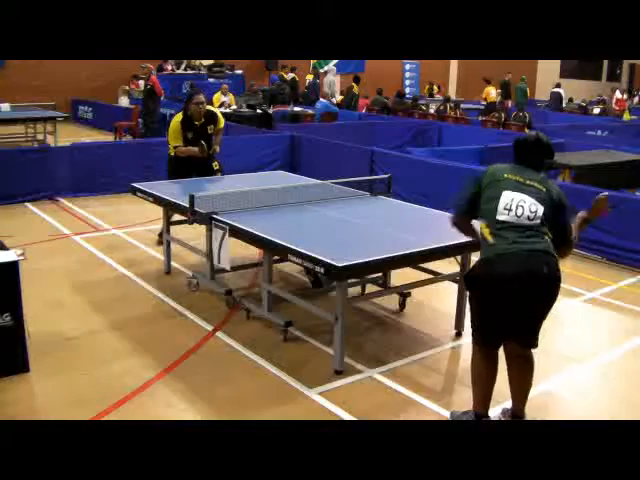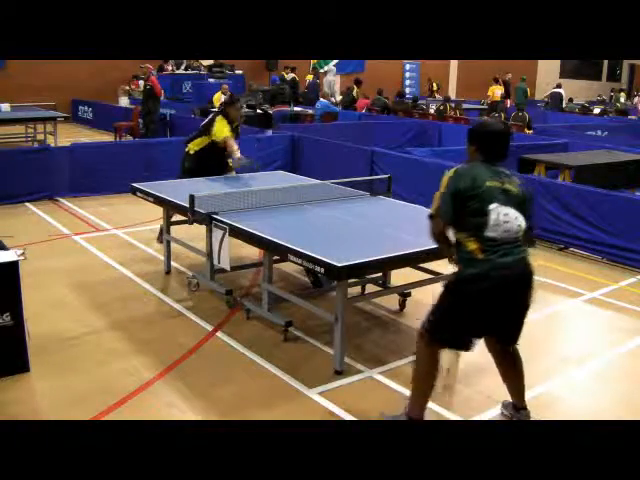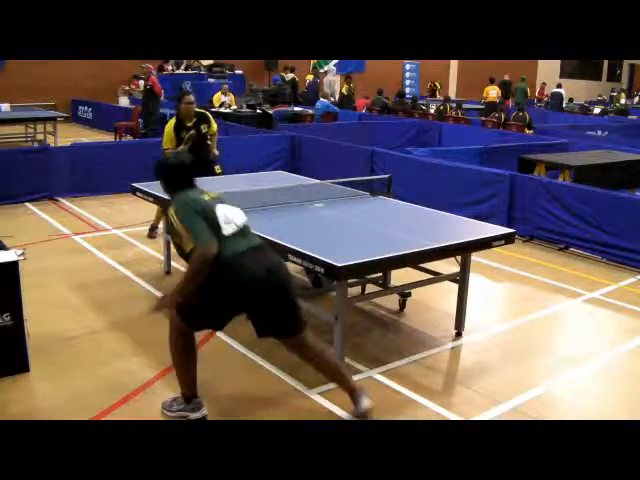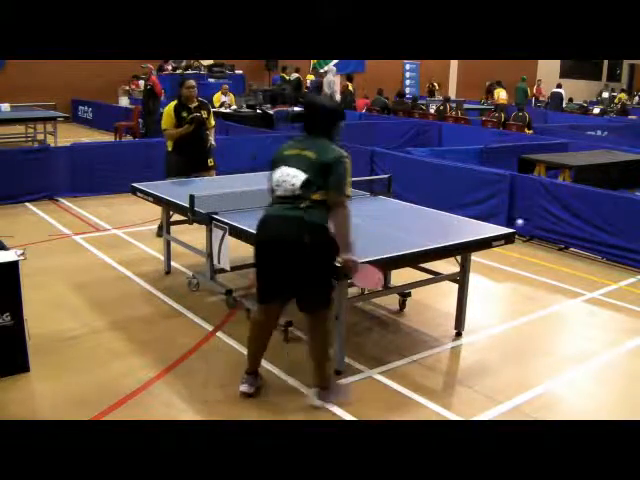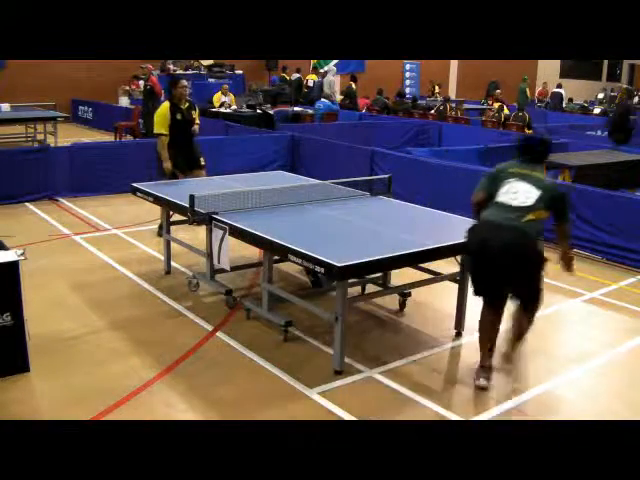
dt=1s
person 1, frame 1
left shoulder: (491, 174)
right shoulder: (553, 191)
left elbow: (460, 220)
right elbow: (563, 250)
right wrist: (583, 218)
left hip: (497, 270)
right hip: (543, 270)
left knee: (484, 344)
right knee: (522, 344)
left ankle: (477, 416)
right ankle: (516, 415)
person 1, frame 2
left shoulder: (458, 175)
right shoulder: (518, 186)
left elbow: (438, 227)
left wrist: (453, 253)
left hip: (477, 279)
right hip: (517, 279)
left knee: (429, 341)
right knee: (499, 342)
left ankle: (413, 415)
right ankle: (519, 409)
person 1, frame 3
left shoulder: (180, 208)
right shoulder: (209, 196)
left elbow: (207, 253)
left wrist: (178, 291)
left hip: (234, 274)
right hip: (270, 266)
left knee: (180, 321)
right knee: (298, 338)
left ankle: (190, 402)
right ankle: (358, 396)
person 1, frame 4
left shoulder: (285, 150)
right shoulder: (336, 155)
right elbow: (338, 205)
right wrist: (346, 250)
left hip: (269, 229)
right hip: (305, 236)
left knee: (268, 310)
right knee: (318, 313)
left ankle: (250, 377)
right ankle: (323, 386)
person 1, frame 5
left shoulder: (502, 169)
right shoulder: (554, 184)
left elbow: (477, 200)
right elbow: (563, 227)
right wrist: (567, 252)
left hip: (482, 238)
right hip: (519, 243)
left knee: (492, 304)
right knee: (528, 300)
left ankle: (483, 369)
right ankle: (511, 349)
person 2, frame 1
left shoulder: (213, 114)
right shoulder: (178, 121)
left elbow: (219, 127)
right elbow: (177, 150)
left wrist: (216, 144)
right wrist: (192, 150)
left hip: (206, 156)
right hip: (181, 159)
right ankle: (164, 231)
person 2, frame 2
left shoulder: (234, 120)
right shoulder: (220, 122)
right elbow: (227, 141)
left wrist: (234, 153)
right wrist: (235, 153)
left hip: (218, 157)
right hip: (196, 156)
person 2, frame 3
left shoulder: (204, 116)
right shoulder: (172, 127)
left elbow: (213, 132)
right elbow: (167, 152)
left wrist: (213, 149)
right wrist: (181, 149)
left hip: (205, 160)
right ankle: (154, 226)
person 2, frame 4
left shoulder: (205, 105)
right shoulder: (172, 108)
left elbow: (210, 125)
right elbow: (167, 133)
left wrist: (211, 138)
right wrist: (184, 130)
left hip: (202, 152)
right hip: (179, 154)
right ankle: (163, 224)
person 2, frame 5
left shoulder: (192, 104)
right shoulder: (166, 108)
right elbow: (161, 135)
left wrist: (196, 127)
right wrist: (165, 160)
left hip: (190, 148)
right hip: (172, 152)
right ankle: (164, 224)
